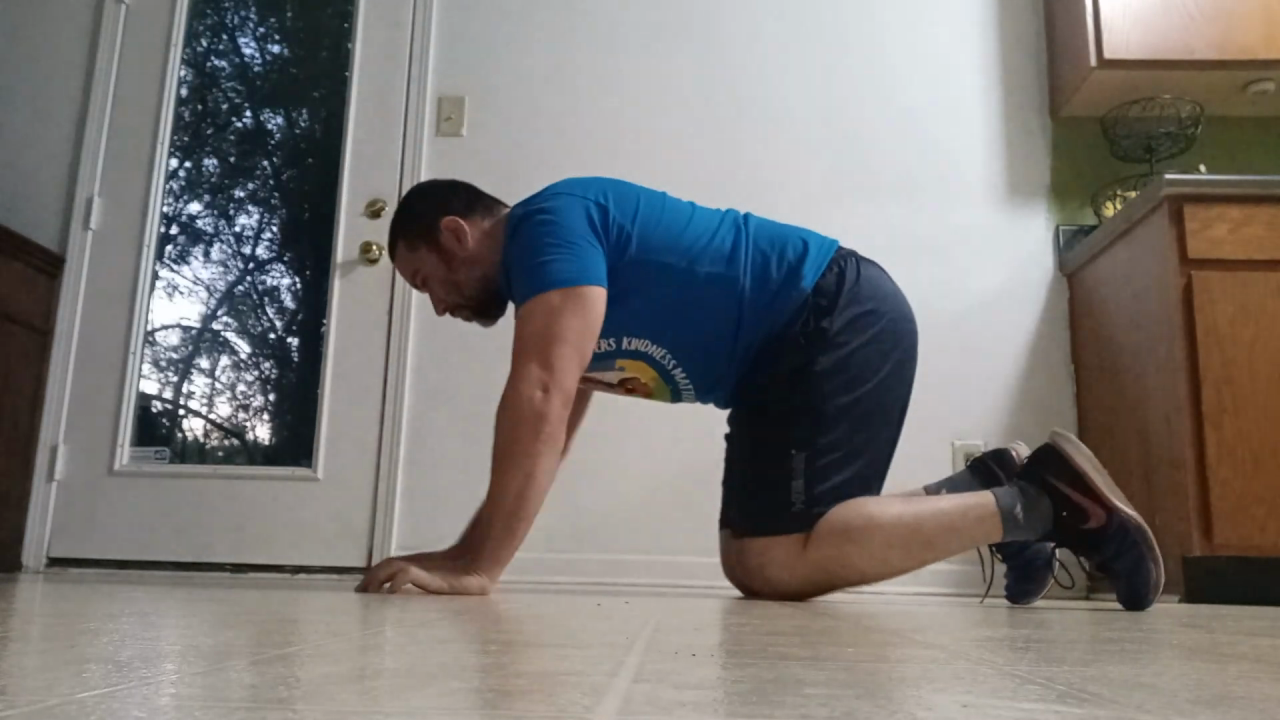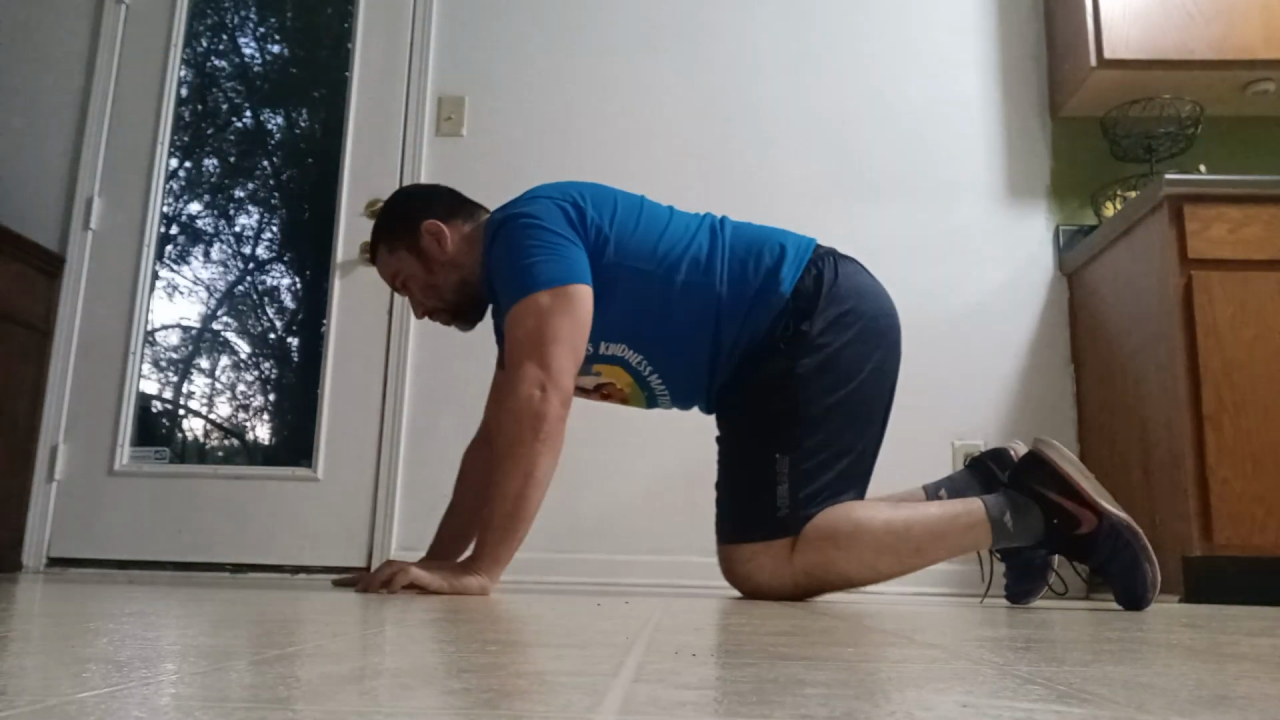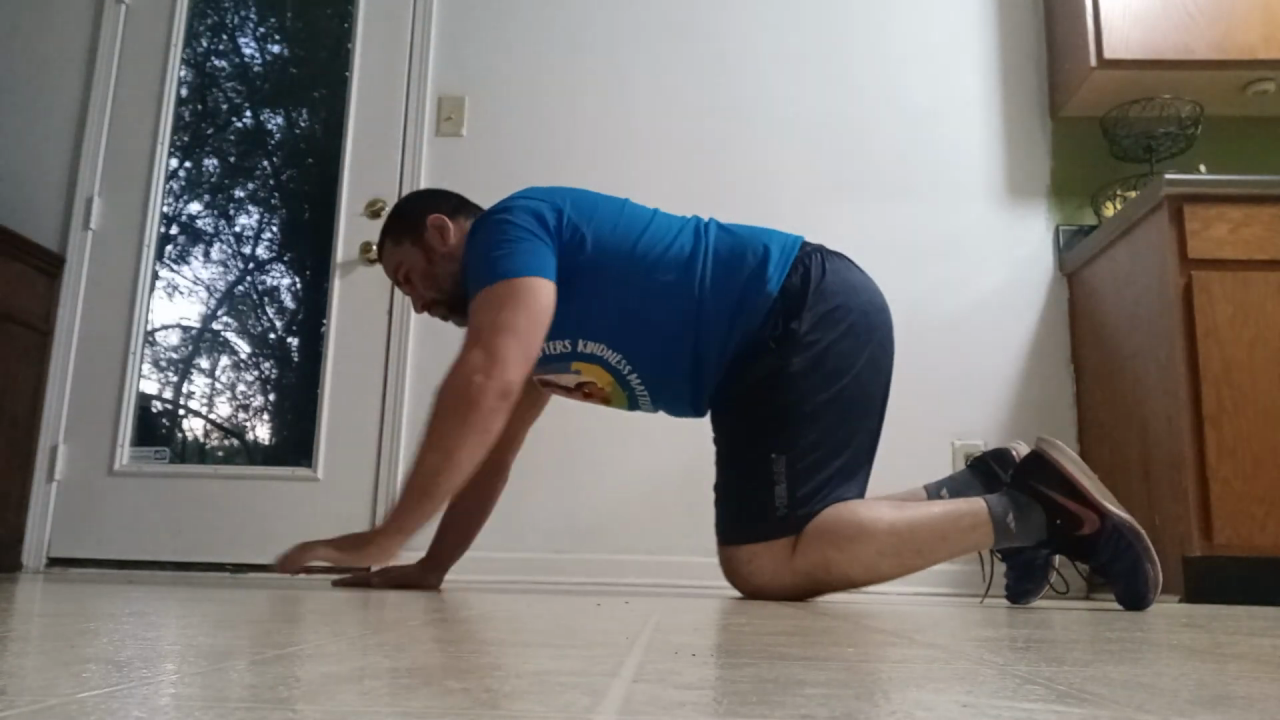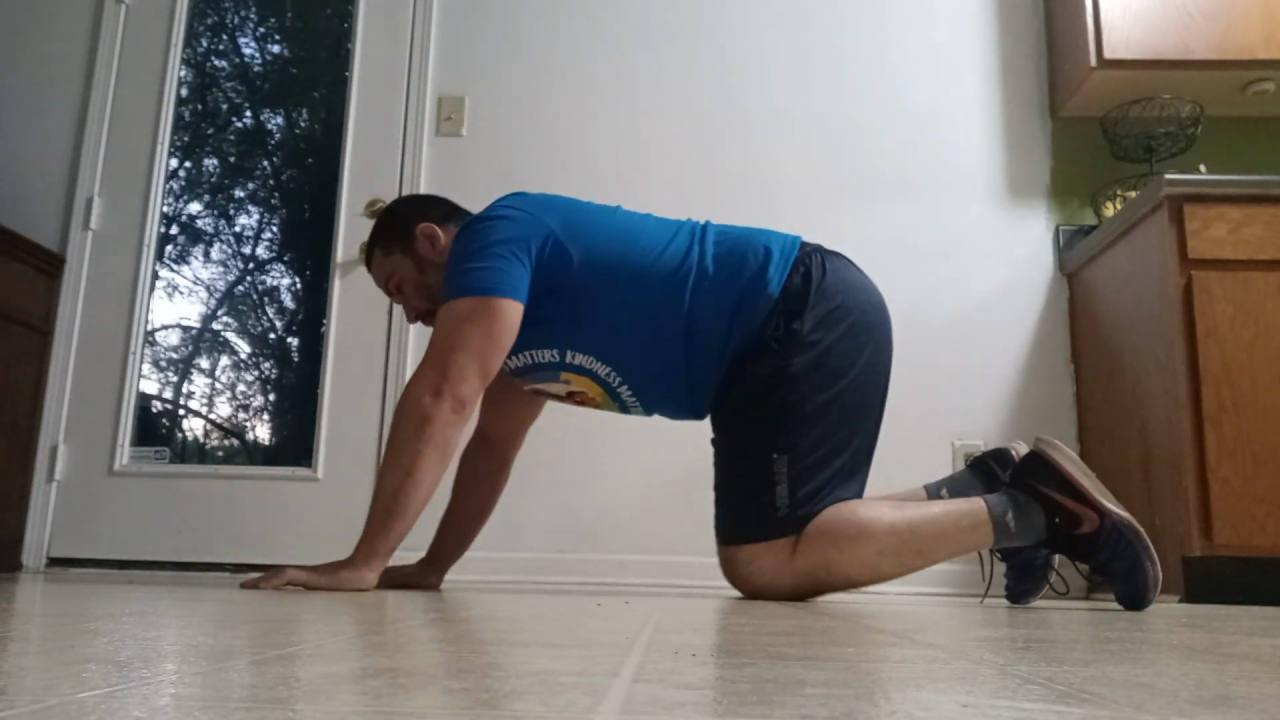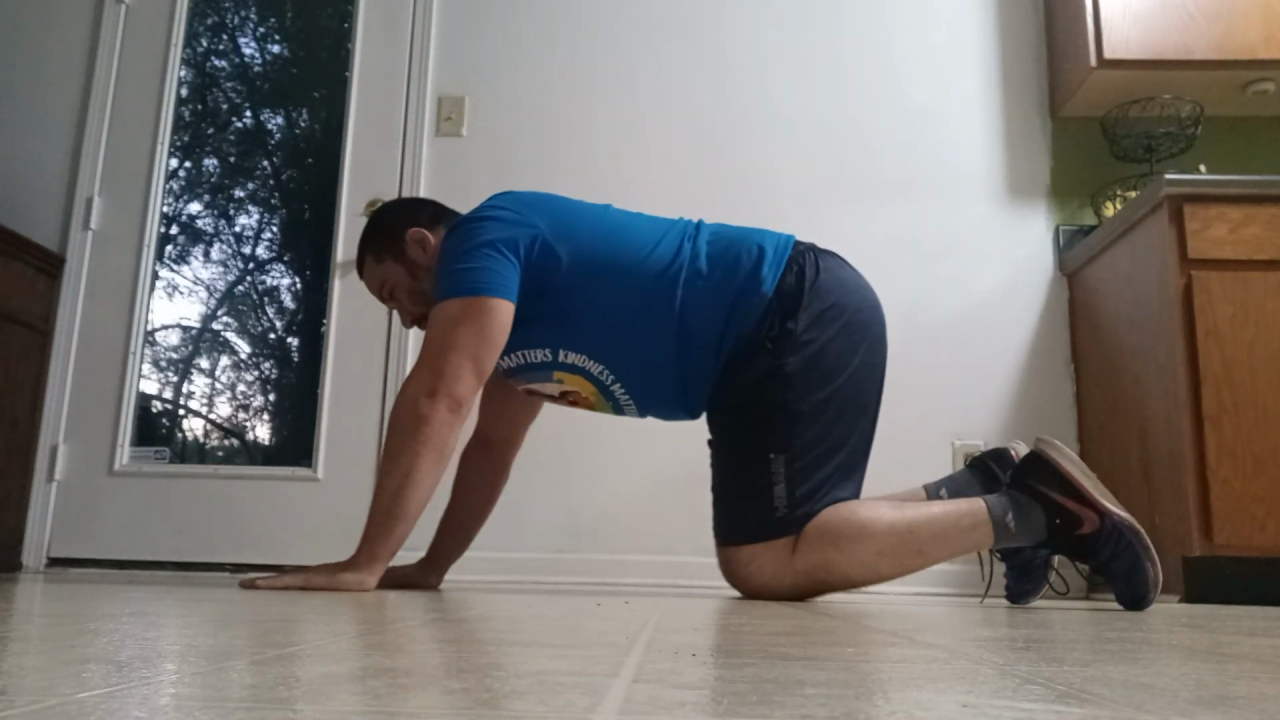
dt=0.5s
person 1, frame 1
left shoulder: (548, 227)
right shoulder: (550, 279)
left elbow: (539, 399)
right elbow: (548, 433)
left wrist: (480, 568)
right wrist: (462, 548)
left hip: (841, 322)
right hip: (796, 352)
left knee: (778, 562)
right knee: (751, 564)
left ankle: (1041, 500)
right ankle: (987, 489)
person 1, frame 2
left shoulder: (527, 231)
right shoulder: (519, 295)
left elbow: (540, 400)
right elbow: (498, 439)
left wrist: (479, 569)
right wrist: (434, 563)
left hip: (821, 320)
right hip: (792, 343)
left knee: (766, 563)
right knee: (767, 552)
left ankle: (1029, 507)
right ankle: (987, 488)
person 1, frame 3
left shoulder: (508, 231)
right shoulder: (524, 296)
left elbow: (486, 384)
right elbow: (496, 441)
left wrist: (389, 536)
right wrist: (430, 566)
left hip: (809, 317)
right hip: (782, 341)
left knee: (766, 562)
right knee: (782, 546)
left ankle: (1025, 509)
right ankle: (991, 485)
person 1, frame 4
left shoulder: (497, 237)
right shoulder: (515, 311)
left elbow: (440, 402)
right elbow: (490, 447)
left wrist: (365, 563)
right wrist: (429, 568)
left hip: (809, 316)
right hip: (791, 338)
left knee: (768, 563)
right knee: (778, 549)
left ankle: (1026, 508)
right ankle: (991, 486)
person 1, frame 5
left shoulder: (485, 237)
right shoulder: (505, 308)
left elbow: (435, 402)
right elbow: (490, 448)
left wrist: (368, 563)
right wrist: (429, 569)
left hip: (801, 315)
right hip: (782, 336)
left knee: (767, 563)
right knee: (776, 549)
left ankle: (1023, 511)
right ankle: (987, 487)
